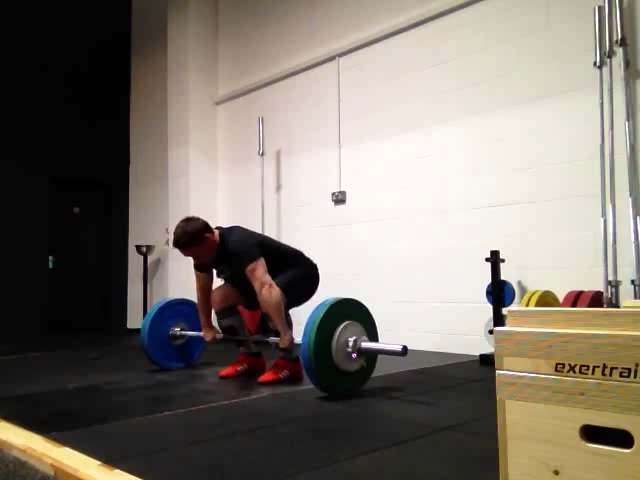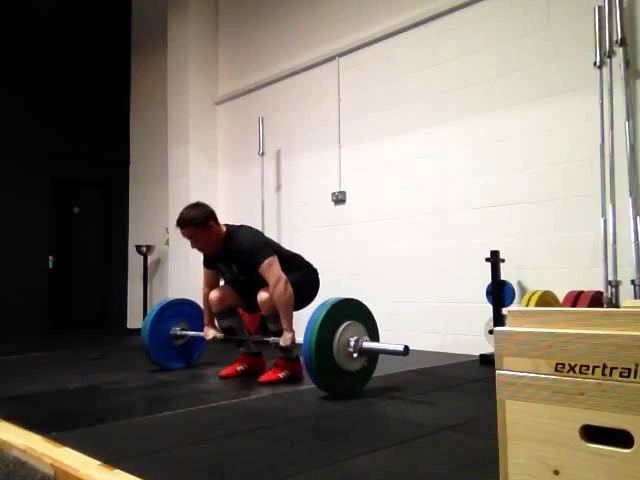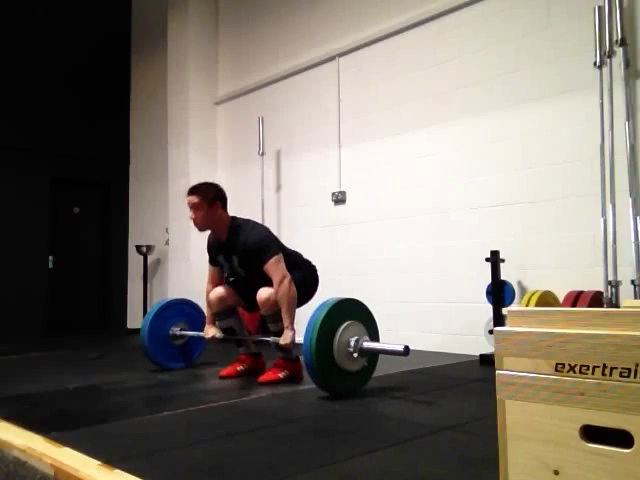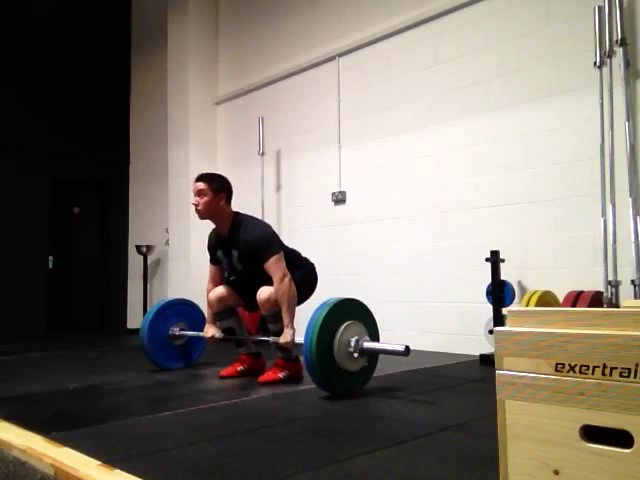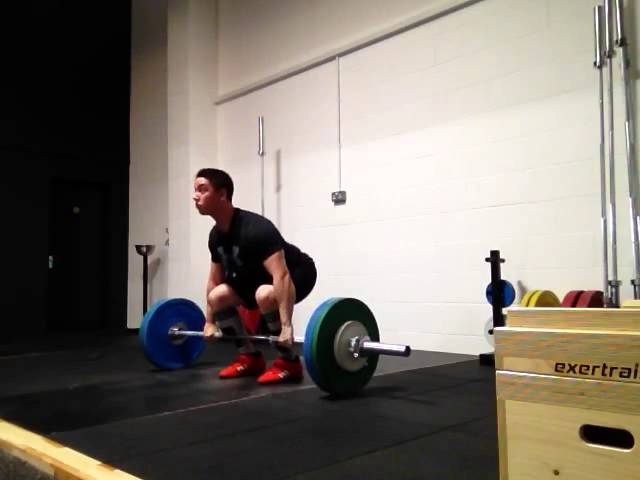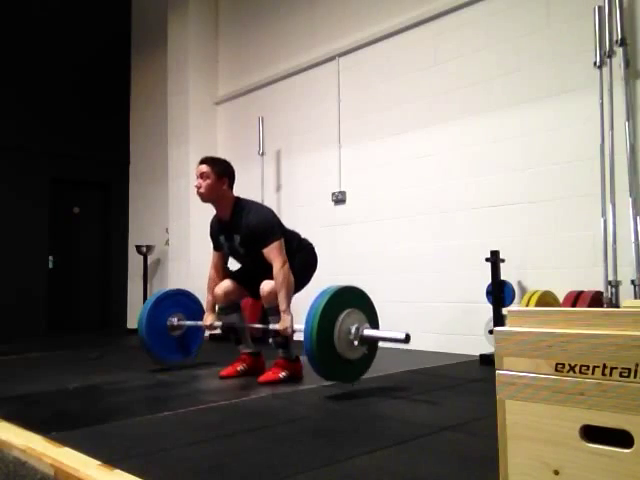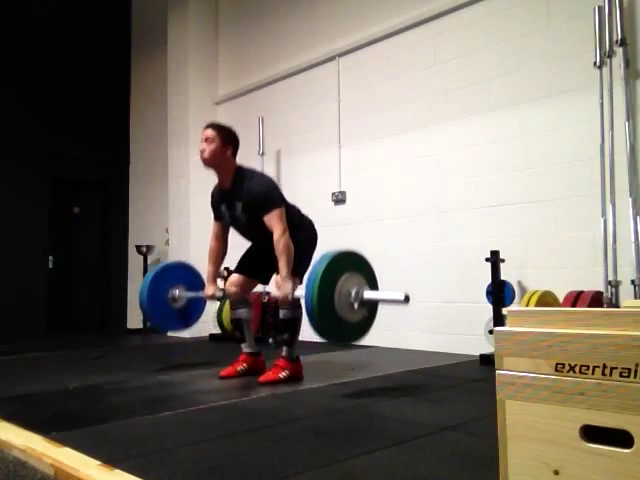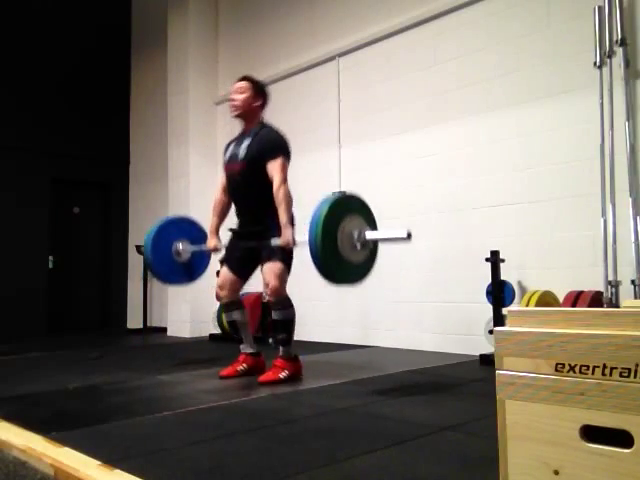
dt=0.2s
person 1, frame 1
left shoulder: (238, 244)
right shoulder: (205, 250)
left elbow: (266, 287)
right elbow: (203, 291)
left wrist: (285, 334)
right wrist: (206, 327)
left hip: (300, 273)
left knee: (266, 300)
right knee: (219, 297)
left ankle: (289, 361)
right ankle: (250, 356)
person 1, frame 2
left shoulder: (247, 242)
right shoulder: (211, 250)
left elbow: (279, 283)
right elbow: (208, 288)
left wrist: (287, 331)
right wrist: (208, 325)
left hip: (301, 279)
left knee: (266, 298)
right knee: (216, 298)
left ankle: (289, 362)
right ankle: (250, 356)
person 1, frame 3
left shoulder: (253, 237)
right shoulder: (214, 241)
left elbow: (282, 280)
right elbow: (213, 284)
left wrist: (288, 329)
right wrist: (210, 323)
left hip: (300, 277)
left knee: (266, 297)
right knee: (217, 297)
left ankle: (289, 362)
right ankle: (250, 356)
person 1, frame 4
left shoulder: (254, 233)
right shoulder: (215, 239)
left elbow: (283, 279)
right elbow: (214, 283)
left wrist: (288, 328)
right wrist: (210, 323)
left hip: (298, 276)
left knee: (266, 297)
right knee: (217, 297)
left ankle: (289, 361)
right ankle: (250, 357)
person 1, frame 5
left shoulder: (256, 229)
right shoulder: (216, 235)
left elbow: (282, 277)
right elbow: (215, 280)
left wrist: (286, 326)
right wrist: (210, 322)
left hip: (298, 272)
left knee: (265, 296)
right knee: (217, 297)
left ankle: (288, 361)
right ankle: (250, 357)
person 1, frame 6
left shoulder: (256, 218)
right shoulder: (217, 224)
left elbow: (281, 266)
right elbow: (217, 270)
left wrist: (285, 315)
right wrist: (209, 311)
left hip: (298, 258)
left knee: (268, 291)
right knee: (223, 294)
left ankle: (288, 362)
right ankle: (250, 357)
person 1, frame 7
left shoulder: (257, 186)
right shoulder: (219, 193)
left elbow: (281, 233)
right elbow: (218, 239)
left wrist: (286, 282)
right wrist: (210, 281)
left hip: (298, 238)
right hip: (263, 242)
left knee: (282, 292)
right knee: (234, 288)
left ankle: (290, 362)
right ankle: (250, 356)
person 1, frame 8
left shoulder: (269, 137)
right shoulder: (232, 145)
left elbow: (280, 184)
right elbow: (224, 191)
left wrist: (287, 230)
right wrist: (213, 233)
left hip: (272, 224)
right hip: (247, 228)
left knee: (274, 285)
right knee: (225, 290)
left ankle: (287, 360)
right ankle: (250, 356)
